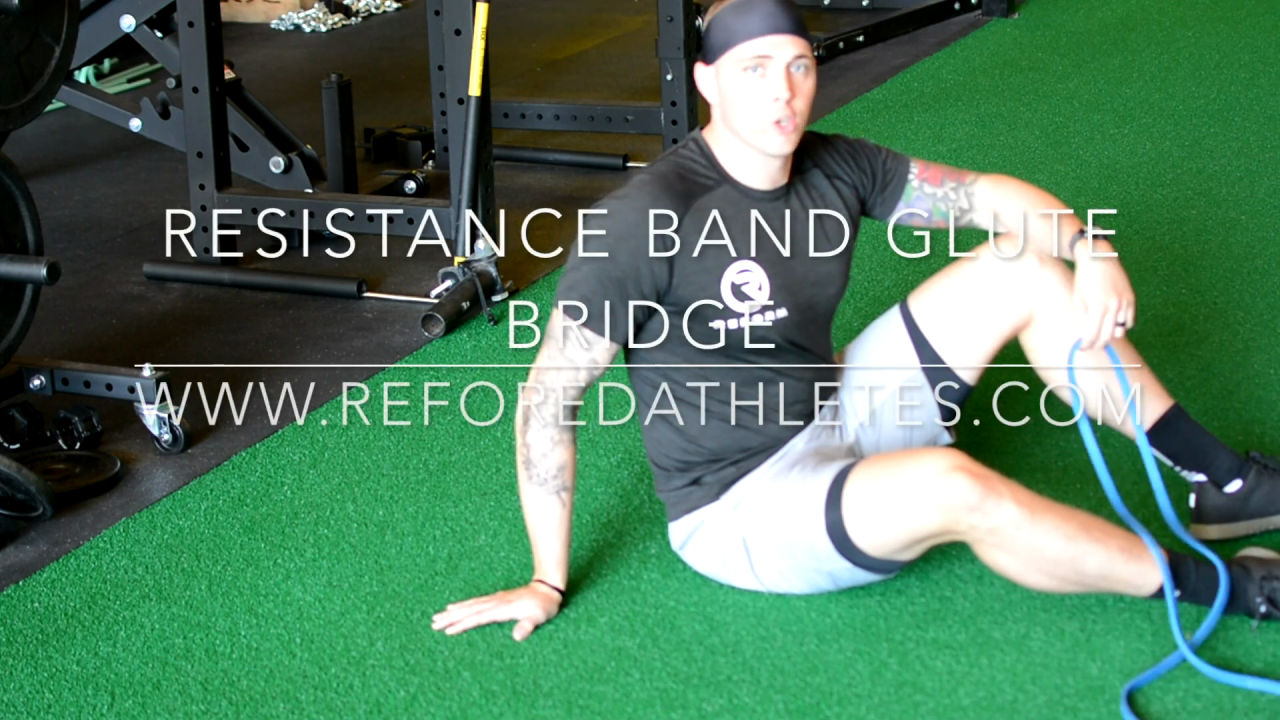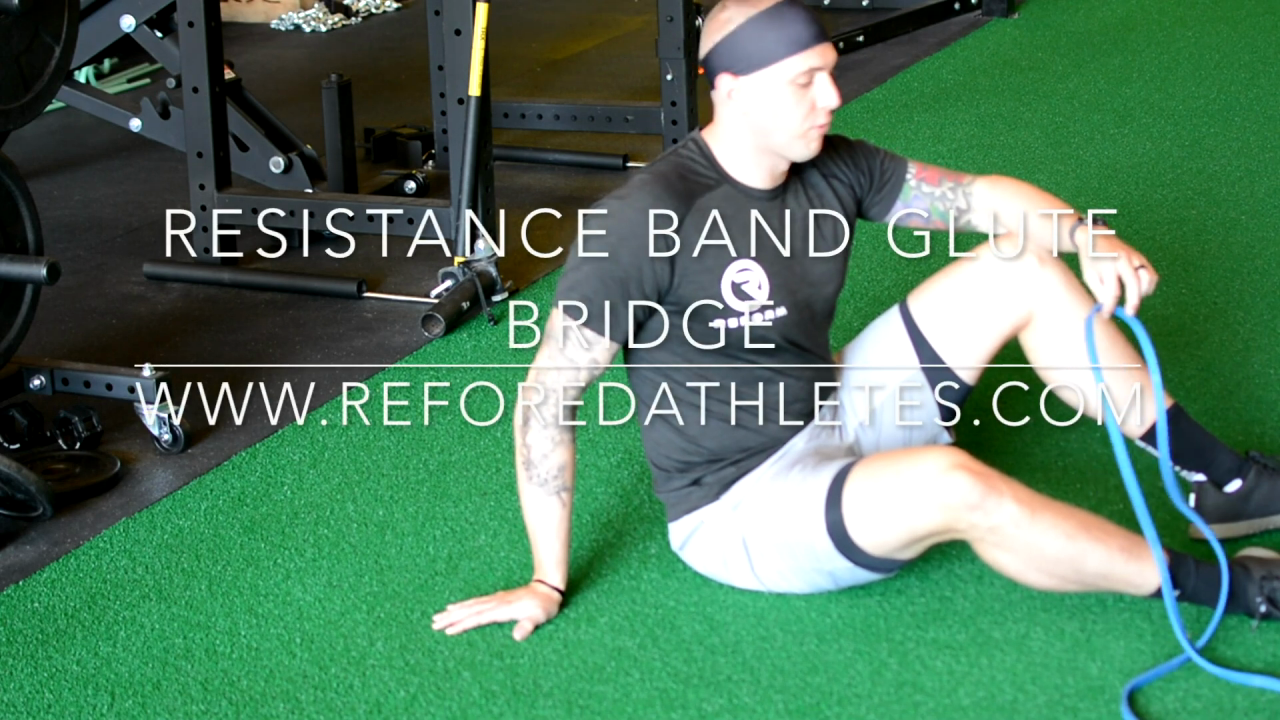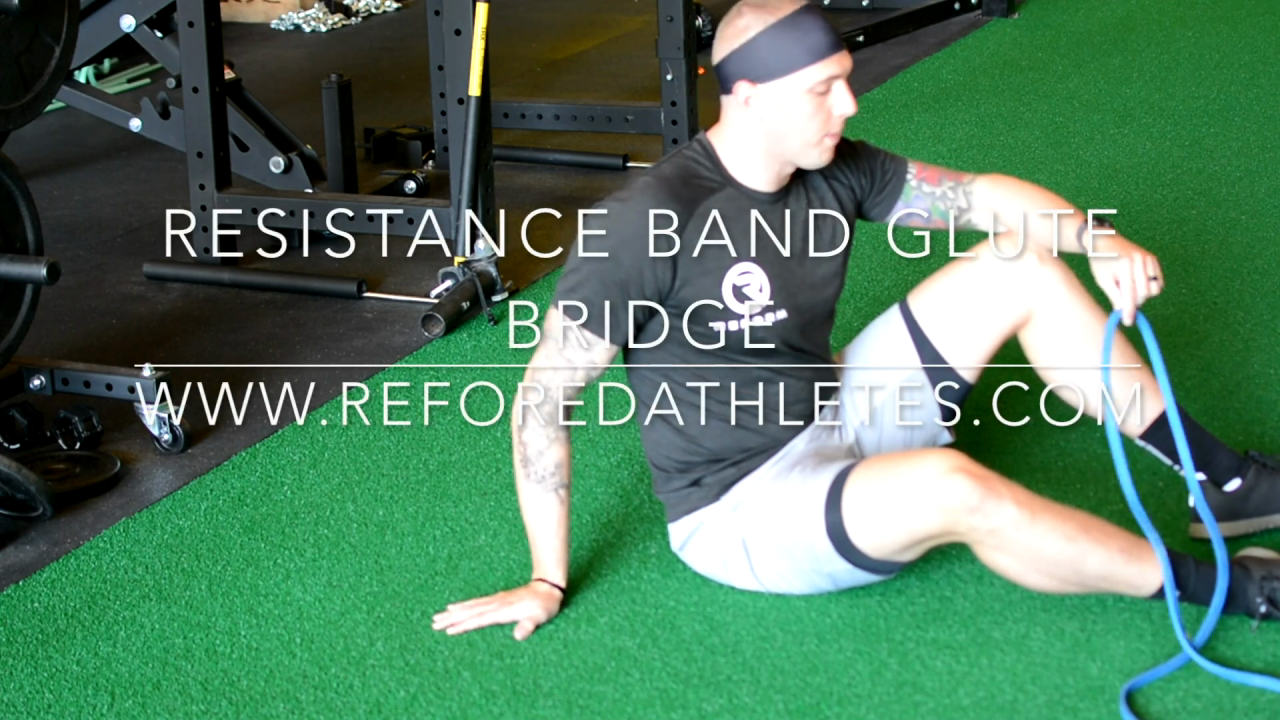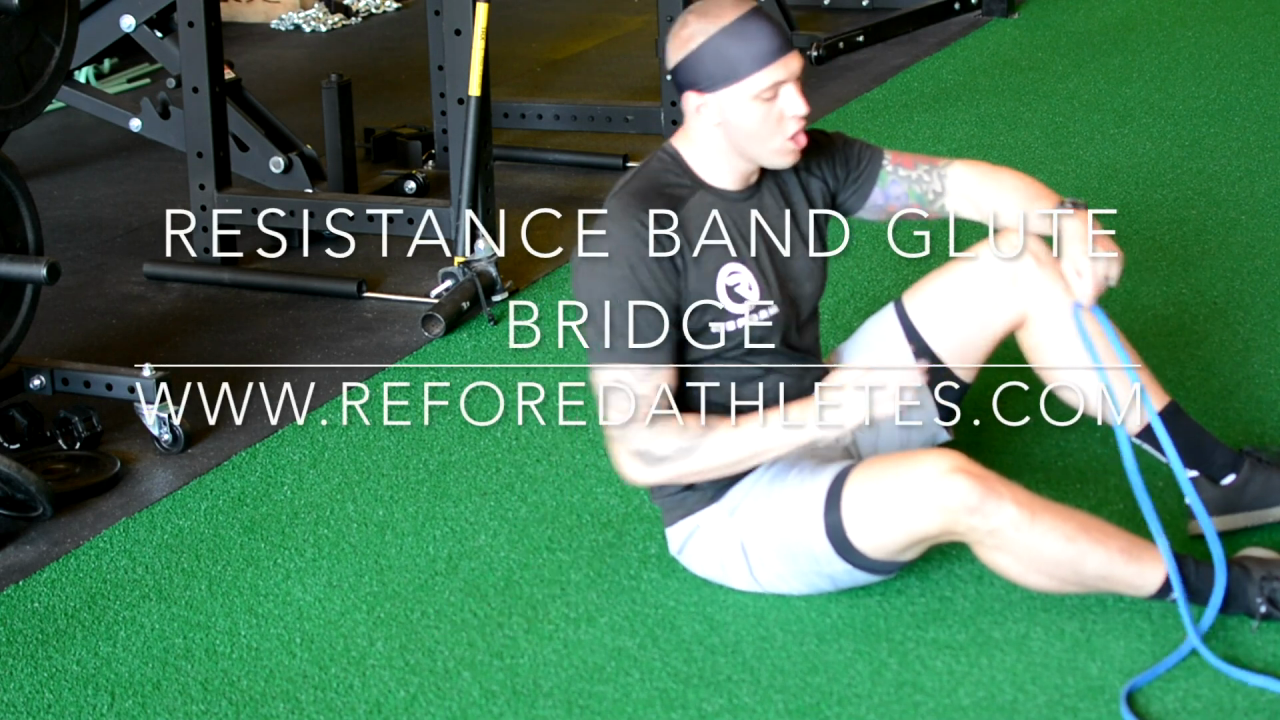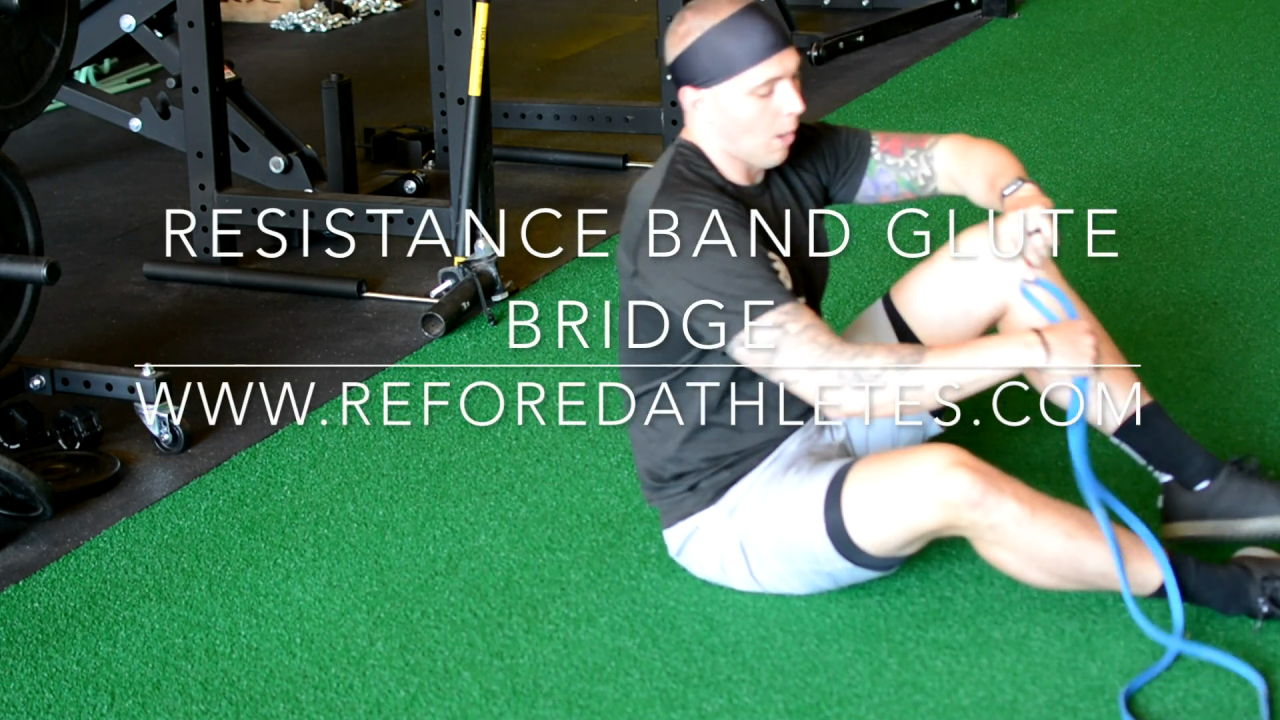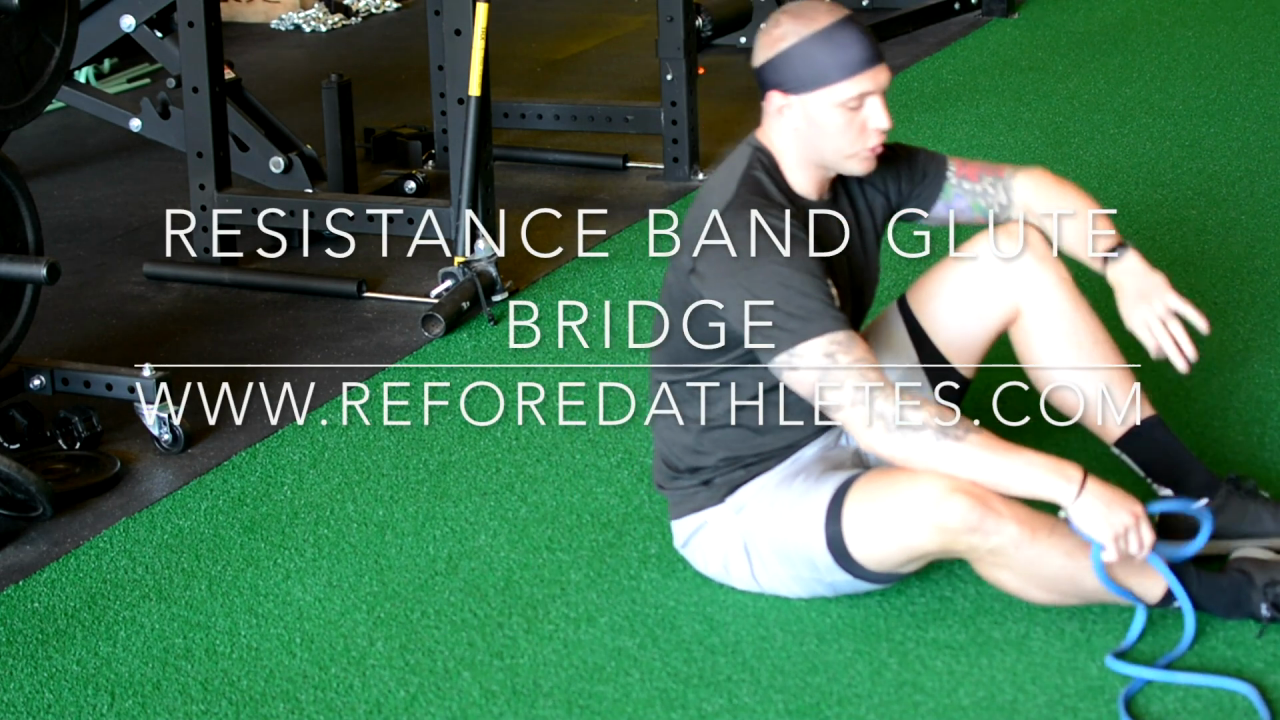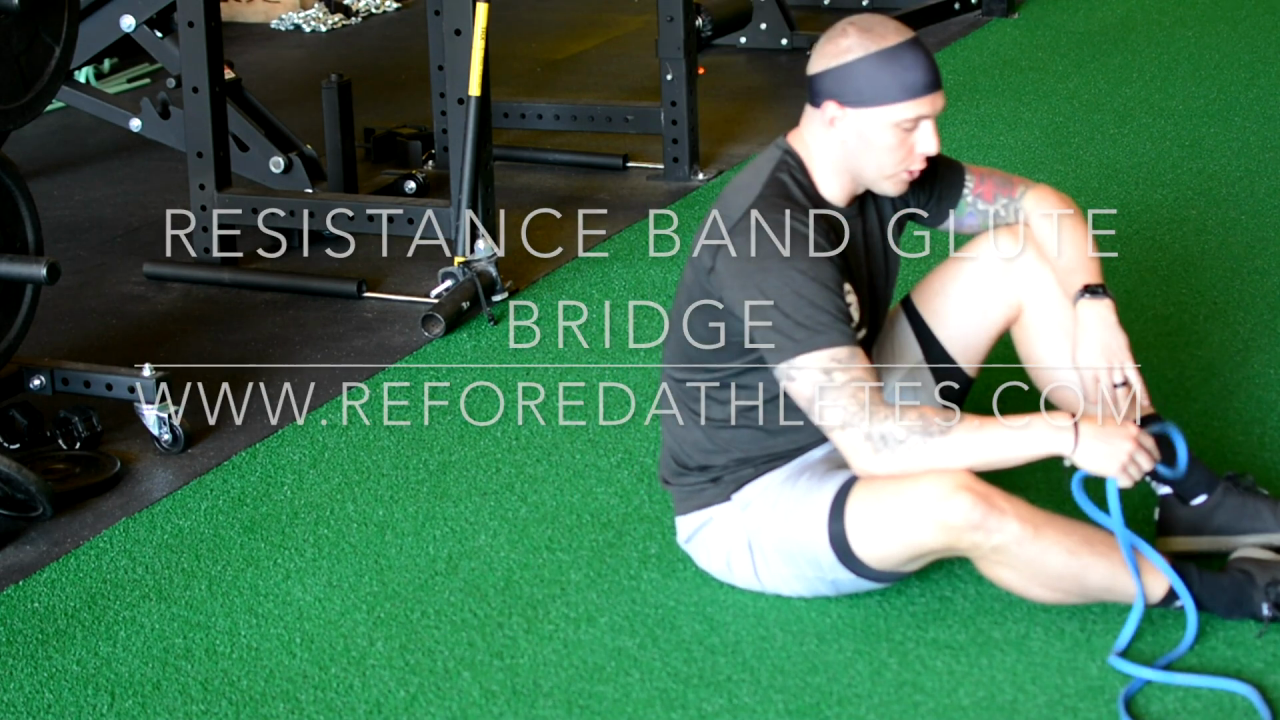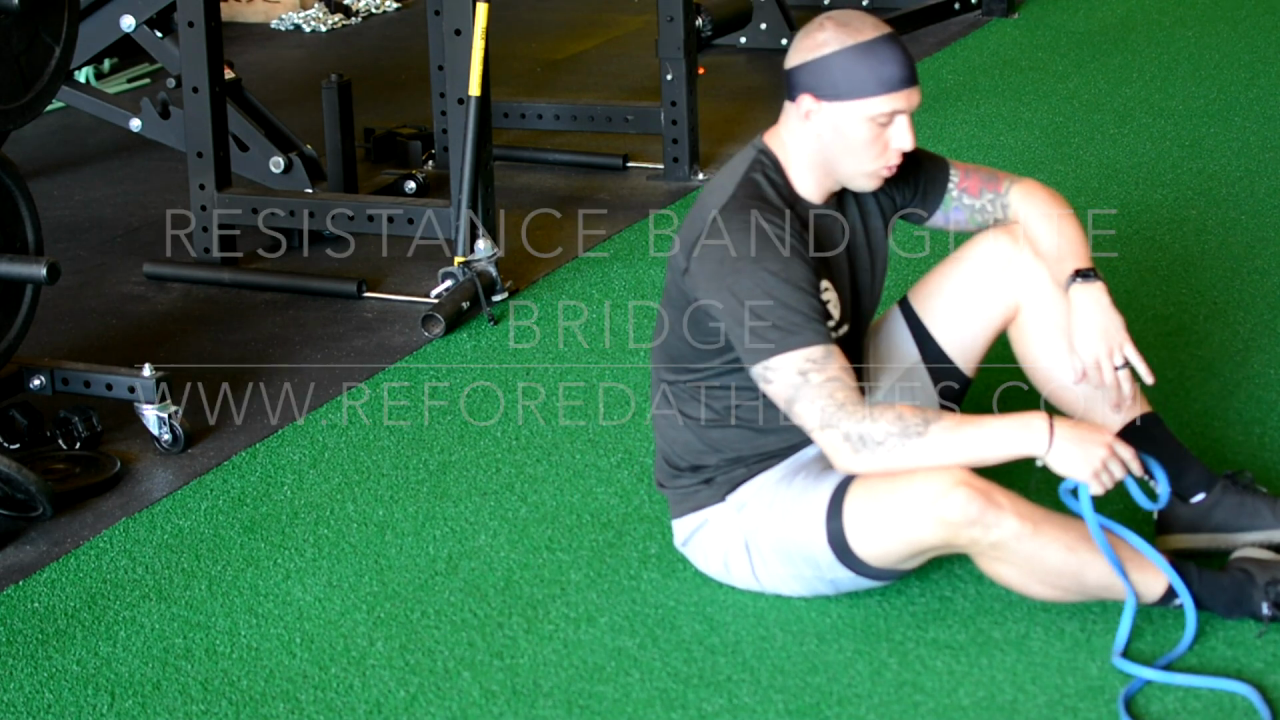
dt=0.3s
person 1, frame 1
left shoulder: (834, 166)
right shoulder: (647, 219)
left elbow: (986, 196)
right elbow: (547, 397)
left wrist: (1088, 249)
right wrist: (547, 582)
left hip: (835, 419)
right hip: (739, 509)
left knee: (1023, 269)
right knee: (949, 484)
right ankle: (1200, 583)
person 1, frame 2
left shoulder: (832, 166)
right shoulder: (648, 219)
left elbow: (982, 196)
right elbow: (547, 397)
left wrist: (1091, 238)
right wrist: (547, 583)
left hip: (832, 419)
right hip: (741, 510)
left knee: (1025, 267)
right knee: (950, 482)
right ankle: (1207, 585)
person 1, frame 3
left shoulder: (829, 164)
right shoulder: (654, 220)
left elbow: (980, 194)
right elbow: (542, 395)
left wrist: (1100, 240)
right wrist: (551, 574)
left hip: (833, 415)
right hip: (741, 508)
left knee: (1023, 265)
right knee: (948, 484)
right ankle: (1203, 584)
person 1, frame 4
left shoulder: (803, 159)
right shoulder: (636, 235)
left elbow: (964, 180)
right elbow: (642, 450)
left wrist: (1076, 224)
right wrist: (816, 414)
left hip: (828, 418)
right hip: (743, 512)
left knee: (1019, 262)
right knee: (950, 484)
left ankle: (1214, 477)
right ankle: (1209, 586)
person 1, frame 5
left shoulder: (790, 150)
right shoulder: (687, 226)
left elbow: (954, 154)
right elbow: (841, 385)
left wrist: (1017, 196)
right wrist: (1032, 350)
left hip: (815, 421)
right hip: (733, 510)
left knee: (998, 254)
right knee: (950, 479)
left ankle: (1194, 484)
right ankle: (1212, 586)
person 1, frame 6
left shoulder: (854, 160)
right shoulder: (744, 236)
left elbow: (1031, 189)
right elbow: (880, 423)
left wrist: (1124, 265)
right wrist: (1073, 487)
left hip: (836, 422)
right hip: (747, 510)
left knee: (1016, 254)
right knee: (955, 506)
left ankle: (1188, 493)
right ankle: (1203, 591)
person 1, frame 7
left shoulder: (882, 162)
right shoulder: (768, 242)
left elbow: (1042, 206)
right elbow: (873, 443)
left wrist: (1092, 307)
right wrist: (1067, 433)
left hip: (842, 418)
right hip: (749, 507)
left knee: (1020, 254)
right knee: (958, 503)
left ankle: (1190, 497)
right ankle: (1204, 591)
person 1, frame 8
left shoulder: (864, 162)
right shoulder: (744, 242)
left elbow: (1027, 199)
right elbow: (851, 442)
left wrist: (1086, 291)
right wrist: (1044, 435)
left hip: (838, 414)
right hip: (746, 507)
left knee: (1013, 253)
right knee: (957, 499)
left ankle: (1188, 496)
right ankle: (1204, 588)
